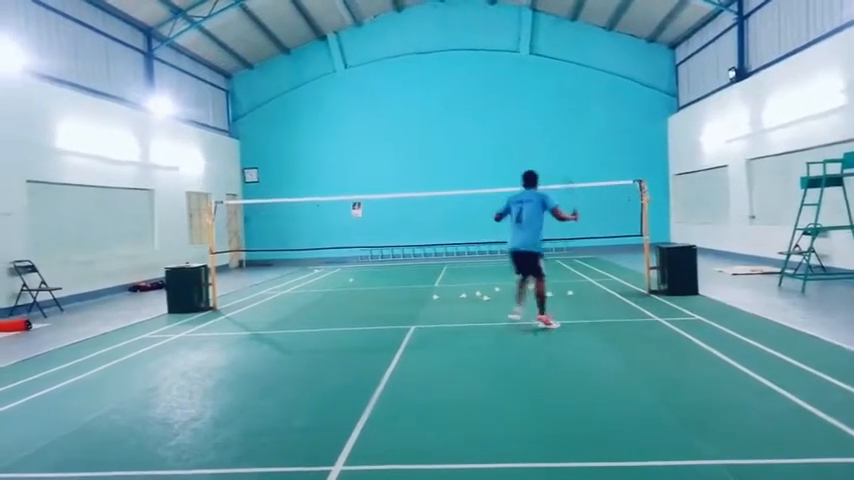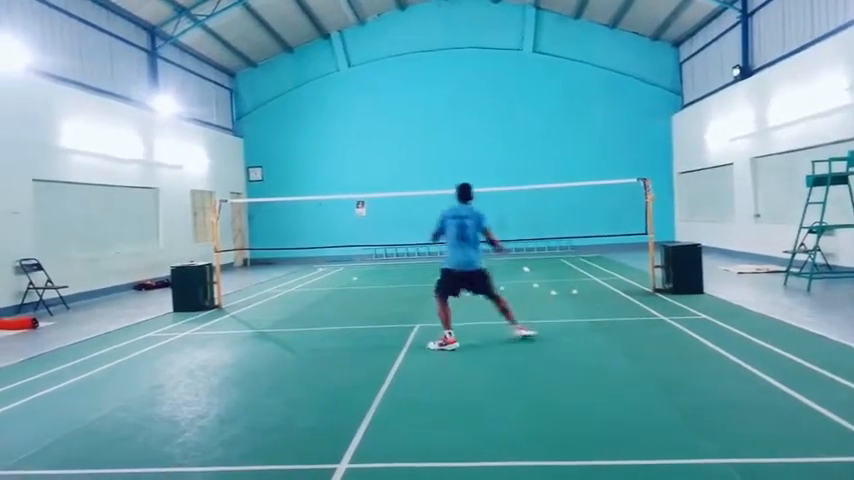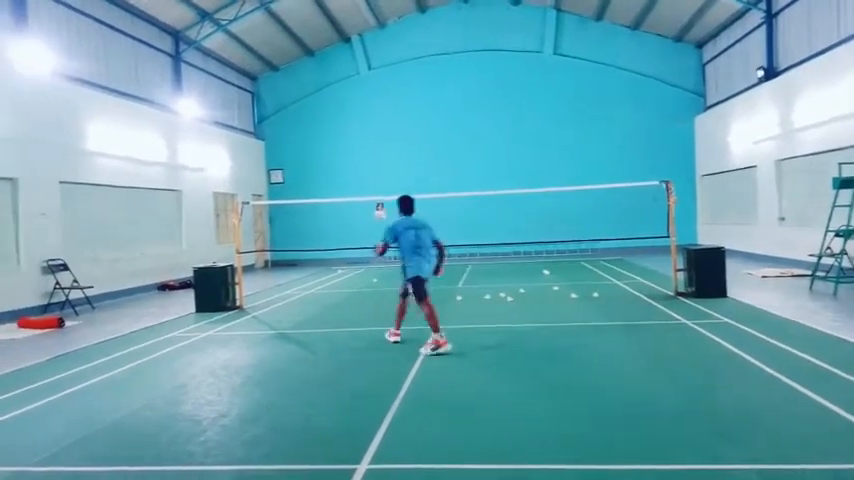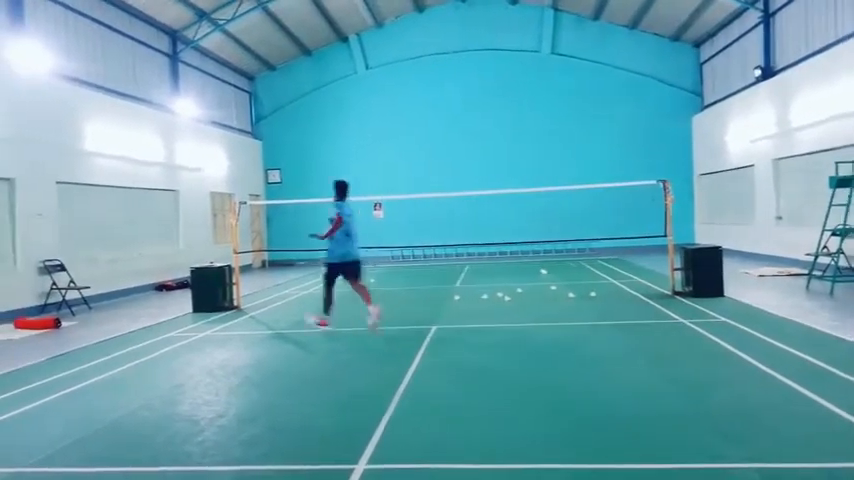
dt=0.4s
person 1, frame 1
left shoulder: (513, 199)
right shoulder: (541, 197)
left elbow: (497, 218)
right elbow: (560, 216)
right wrist: (573, 217)
left hip: (514, 246)
right hip: (531, 246)
left knee: (524, 277)
right knee: (539, 279)
left ankle: (518, 309)
right ankle: (543, 317)
person 1, frame 2
left shoulder: (446, 214)
right shoulder: (476, 214)
left elbow: (434, 237)
right elbow: (489, 238)
right wrist: (498, 246)
left hip: (451, 265)
right hip: (473, 265)
left knee: (441, 297)
right knee: (494, 296)
left ankle: (448, 337)
right ankle: (518, 328)
person 1, frame 3
left shoulder: (394, 227)
right shoulder: (424, 226)
left elbow: (382, 251)
right elbow: (440, 247)
left wrist: (378, 250)
right wrist: (438, 266)
left hip: (413, 269)
right hip: (426, 268)
left knee: (424, 302)
right knee: (403, 297)
left ankle: (440, 340)
right ankle: (395, 332)
person 1, frame 4
left shoulder: (337, 206)
right shoulder: (347, 208)
left elbow: (339, 221)
left wrist: (324, 236)
left hip: (336, 255)
right hip: (352, 254)
left knee: (328, 285)
right knee: (356, 283)
left ankle: (324, 319)
right ankle: (371, 308)
